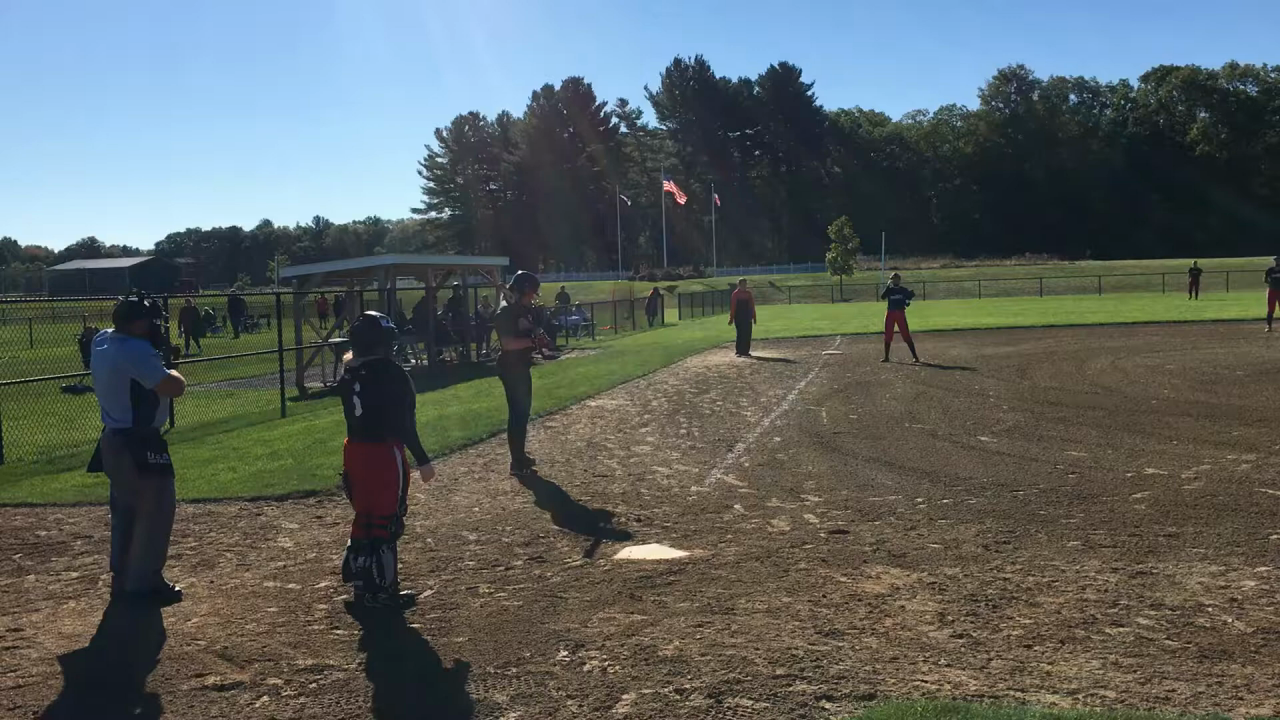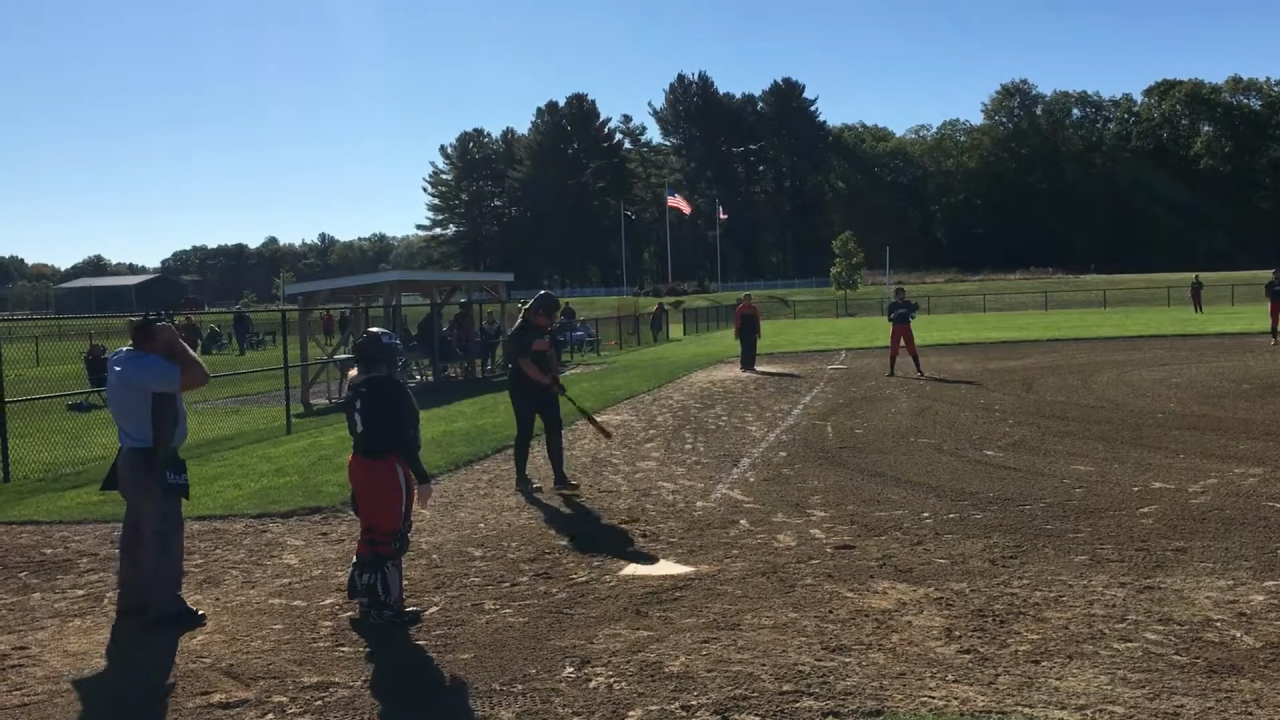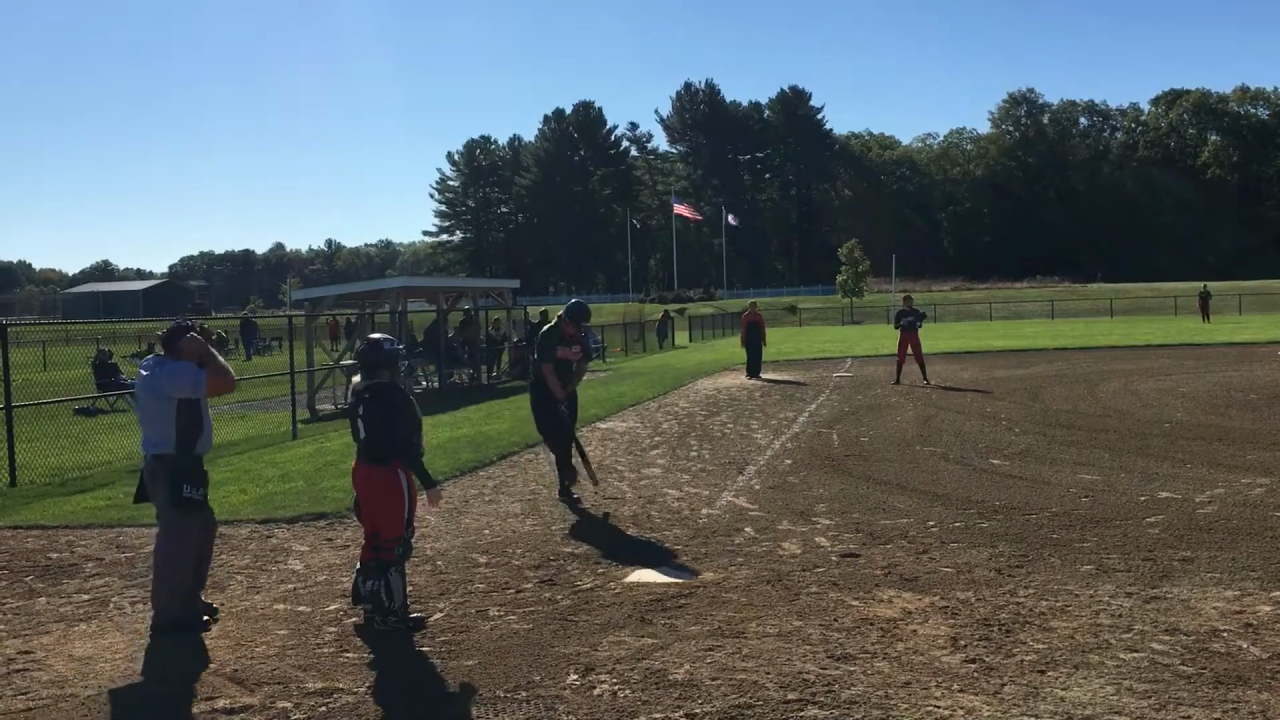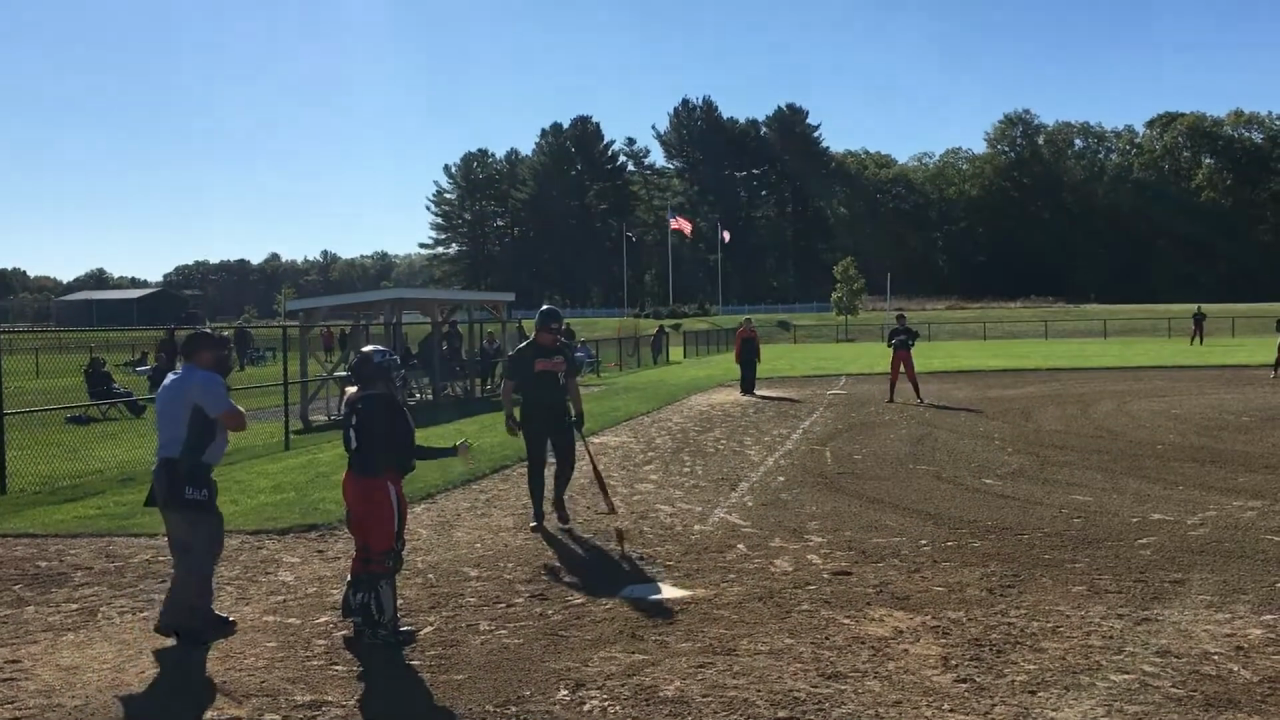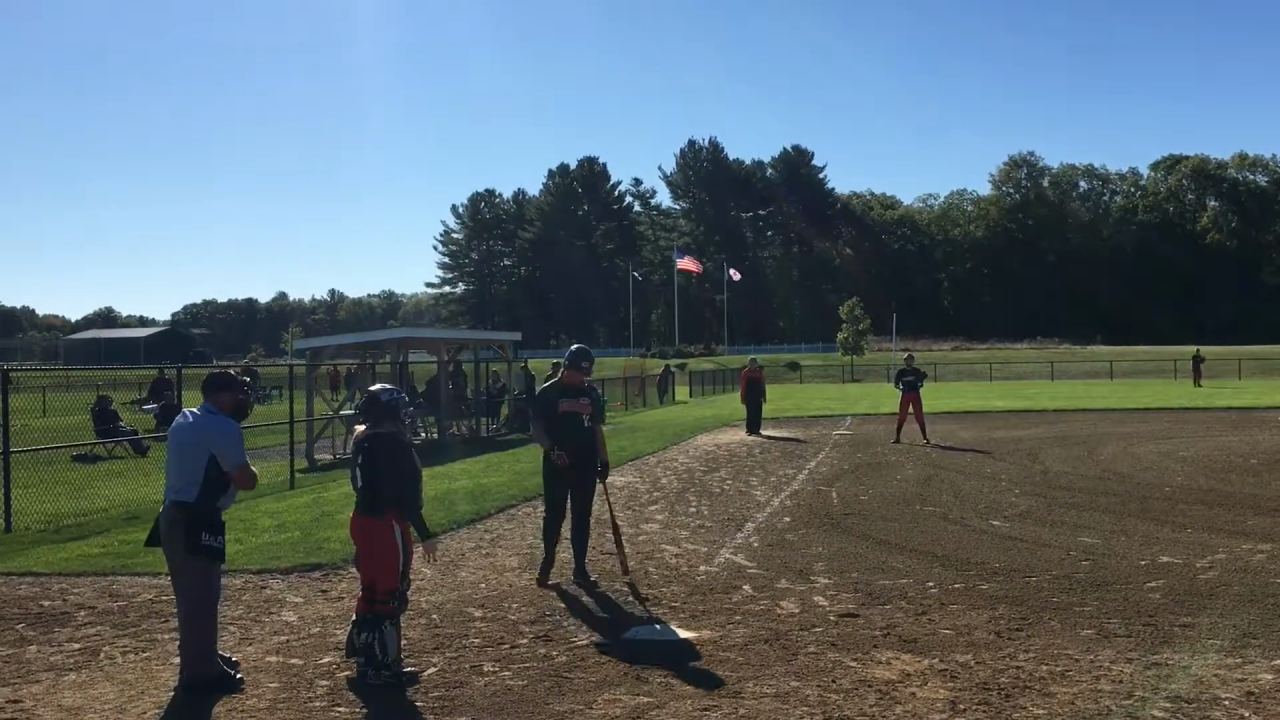
dt=0.7s
person 1, frame 1
left shoulder: (102, 342)
right shoulder: (136, 350)
right elbow: (175, 387)
right wrist: (167, 370)
left hip: (115, 440)
right hip: (139, 443)
left knee: (125, 513)
right knee: (156, 511)
left ankle: (124, 580)
right ankle: (145, 583)
person 1, frame 2
left shoulder: (119, 360)
right shoulder: (151, 367)
right elbow: (200, 377)
right wrist: (176, 342)
left hip: (132, 458)
right hip: (155, 462)
left knee: (136, 532)
right knee: (165, 534)
left ankle: (132, 598)
right ankle: (166, 606)
person 1, frame 3
left shoulder: (151, 368)
right shoulder: (178, 372)
right elbow: (226, 382)
right wrist: (206, 349)
left hip: (165, 465)
right hip: (176, 470)
left knee: (201, 529)
right knee: (177, 540)
left ankle: (187, 600)
right ankle: (170, 614)
person 1, frame 4
left shoulder: (175, 381)
right shoulder: (204, 381)
right elbow: (237, 422)
right wrist: (231, 408)
left hip: (175, 474)
right hip: (186, 478)
left knee: (191, 548)
right knee: (204, 545)
left ankle: (198, 614)
right ankle: (176, 616)
person 1, frame 5
left shoulder: (183, 419)
right shoulder: (224, 427)
right elbow: (245, 479)
right wrist: (250, 472)
left hip: (175, 516)
right hip: (197, 521)
left knee: (192, 594)
right knee: (201, 596)
left ankle: (202, 658)
right ankle: (201, 672)
person 2, frame 1
left shoulder: (349, 373)
right shoulder: (389, 373)
left elbow: (353, 416)
right elbow: (401, 422)
right wrist: (421, 459)
left hip: (356, 449)
right hip: (383, 452)
left knee: (365, 517)
right knee: (386, 521)
left ankle: (363, 584)
right ankle: (381, 590)
person 2, frame 2
left shoulder: (355, 389)
right shoulder: (391, 390)
left elbow: (359, 431)
right elbow: (404, 439)
right wrist: (422, 478)
left hip: (361, 465)
right hip: (388, 468)
left knee: (371, 534)
right knee: (391, 537)
left ankle: (368, 600)
right ankle: (387, 607)
person 2, frame 3
left shoulder: (359, 393)
right shoulder: (393, 395)
left elbow: (363, 436)
right elbow: (406, 445)
right wrist: (428, 483)
left hip: (365, 470)
right hip: (390, 474)
left knee: (375, 539)
right knee: (394, 543)
left ankle: (372, 604)
right ankle: (391, 612)
person 2, frame 4
left shoulder: (353, 403)
right shoulder: (387, 406)
right elbow: (406, 450)
right wrist: (453, 451)
left hip: (356, 481)
right hip: (381, 485)
left knee: (366, 550)
right knee: (385, 554)
left ankle: (362, 616)
right ankle: (381, 624)
person 2, frame 5
left shoulder: (364, 440)
right shoulder: (394, 444)
right elbow: (404, 494)
right wrist: (425, 533)
left hip: (364, 520)
right hip: (386, 524)
left knee: (372, 592)
right knee: (390, 595)
left ankle: (366, 659)
right ankle: (383, 666)
person 3, frame 1
left shoulder: (525, 309)
right shoulder: (505, 312)
left elbow: (532, 332)
right elbow: (508, 344)
left wrist: (538, 336)
right wrist: (533, 341)
left hip: (522, 365)
right hip: (511, 367)
left knee: (523, 411)
right knee: (518, 412)
left ankle: (520, 456)
right ankle: (516, 463)
person 3, frame 2
left shoulder: (545, 328)
right shoulder: (521, 332)
left elbow: (550, 353)
right elbow: (526, 365)
left wrist: (555, 378)
right wrist: (549, 383)
left hip: (542, 382)
right hip: (522, 385)
left knee: (554, 427)
right knee: (525, 431)
left ankle: (559, 478)
right ankle: (521, 478)
person 3, frame 3
left shoulder: (581, 338)
right shoulder: (548, 335)
left elbow: (581, 368)
right elbow: (547, 371)
left wrist: (568, 392)
right wrist: (560, 399)
left hip: (566, 392)
right hip: (543, 390)
left knee: (566, 438)
right knee: (548, 431)
left ankle: (565, 488)
right ankle: (567, 469)
person 3, frame 4
left shoulder: (565, 349)
right shoulder: (523, 352)
left elbow: (571, 383)
right elbow: (508, 387)
left wrist: (578, 413)
right wrist: (509, 415)
left hip: (559, 412)
right hip: (533, 414)
left knee: (567, 460)
right knee: (536, 465)
left ankle: (559, 500)
right ankle: (537, 513)
person 3, frame 5
left shoulder: (591, 393)
right shoulder: (549, 392)
left elbow: (597, 429)
right elbow: (537, 428)
left wrist: (603, 460)
right wrist: (551, 449)
left hip: (586, 461)
right hip: (557, 462)
left knee: (582, 517)
right knee: (553, 514)
left ankle: (580, 569)
right ankle: (547, 561)
